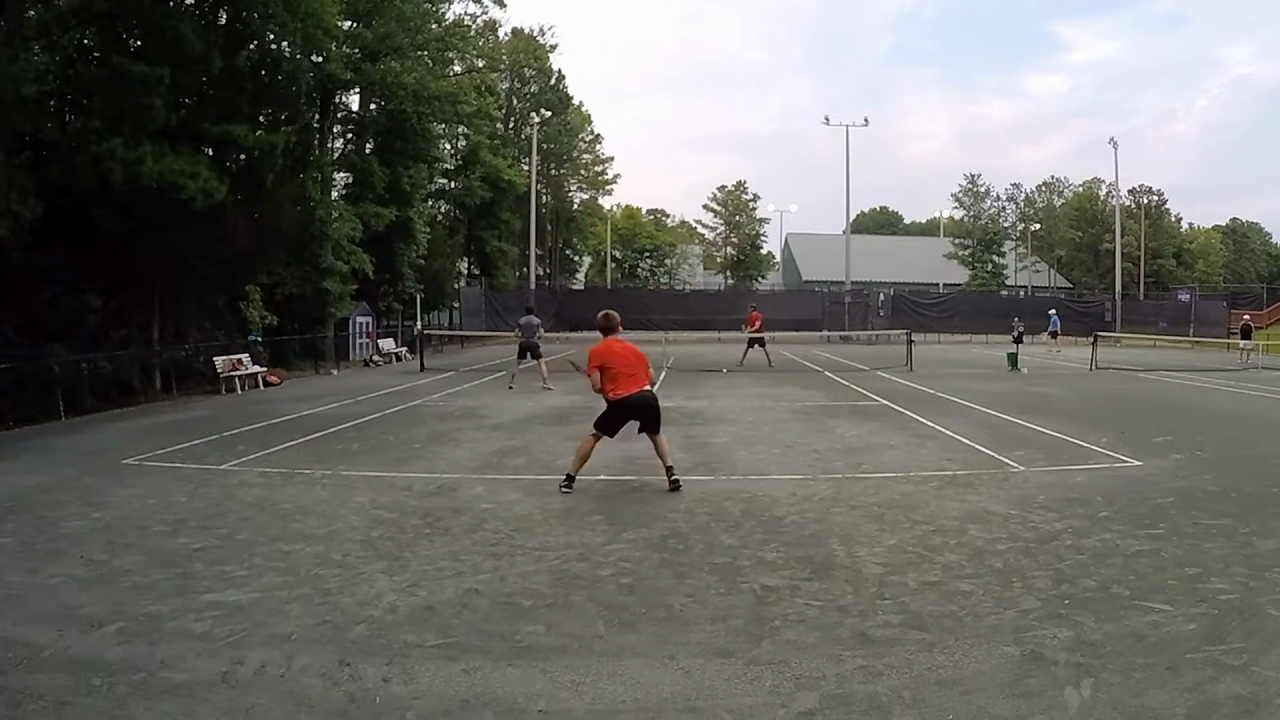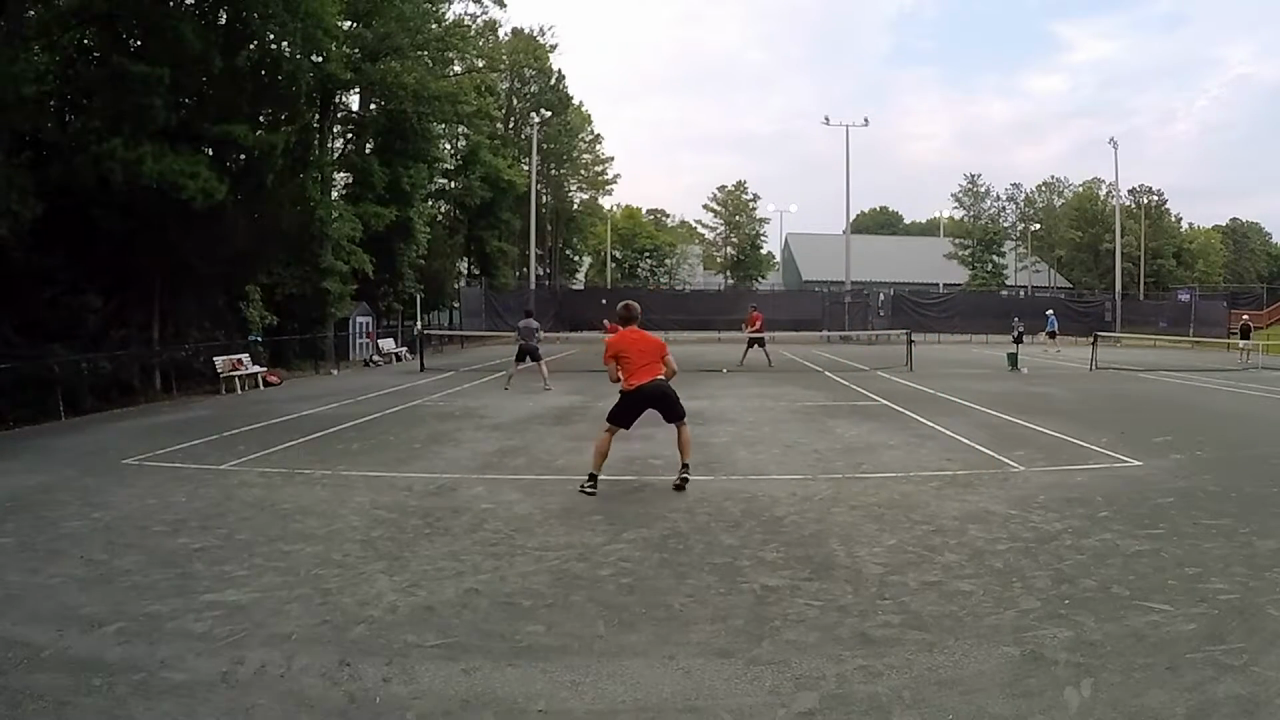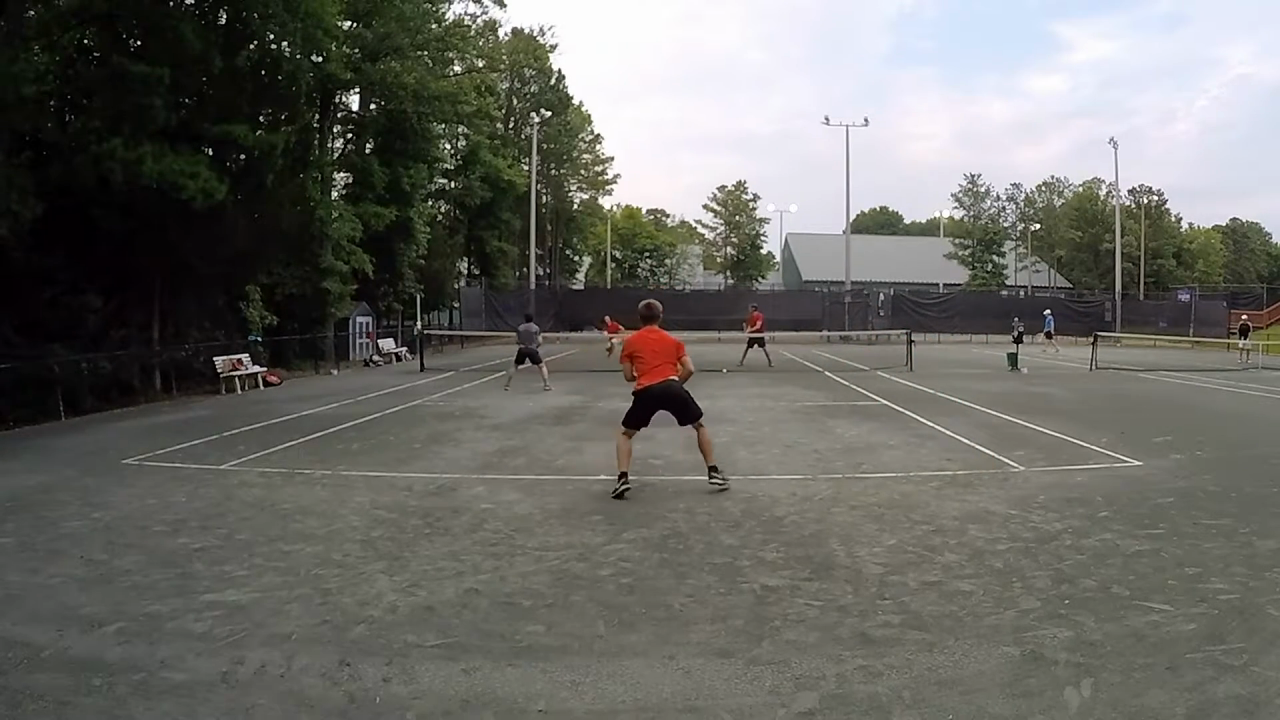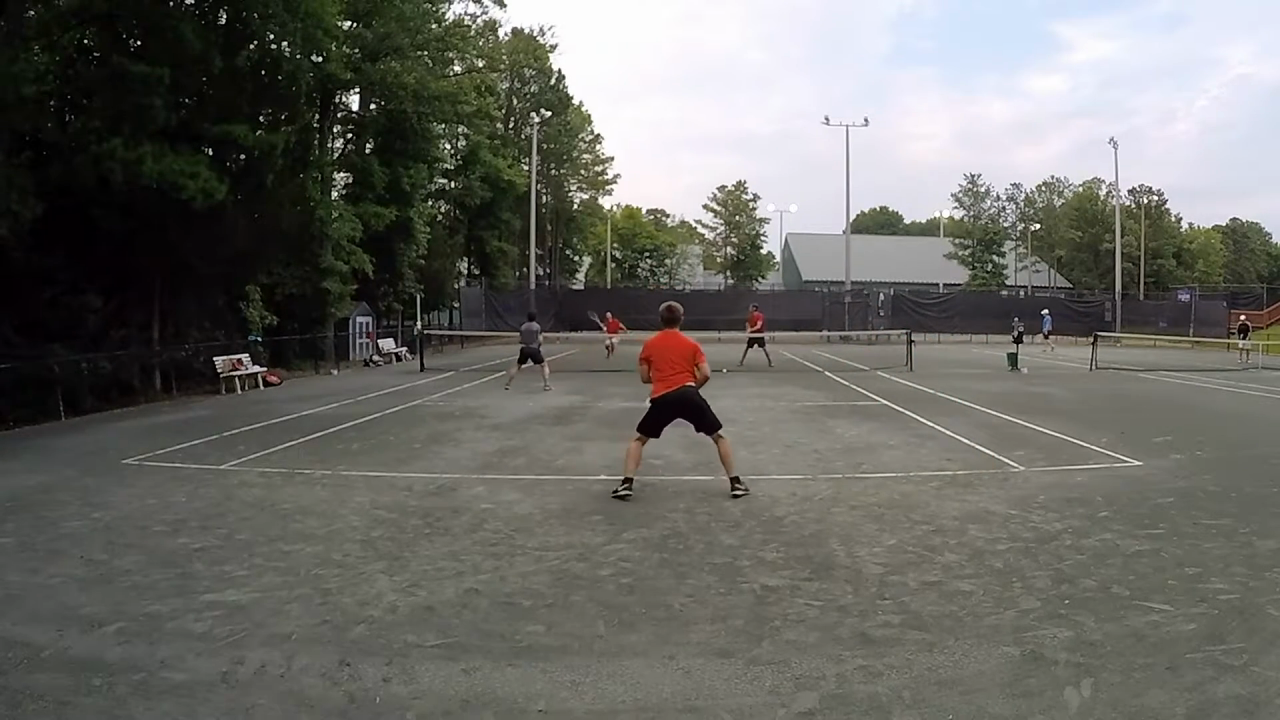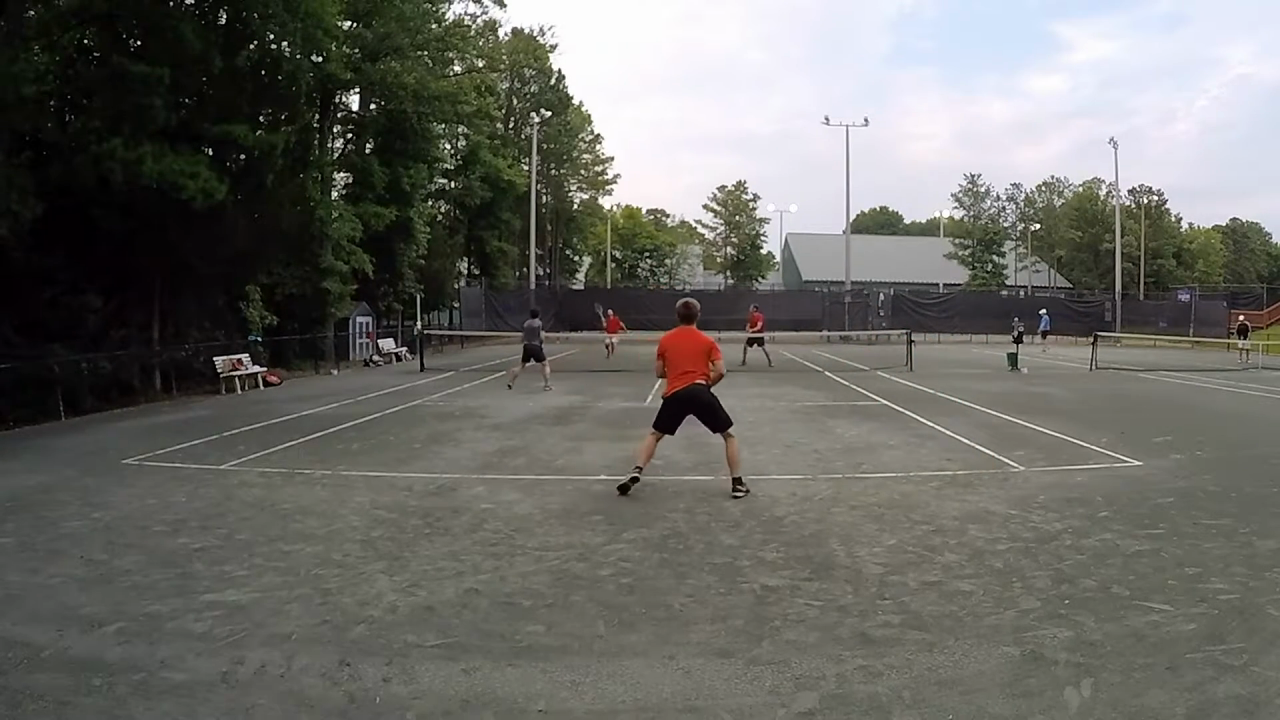
dt=0.1s
person 1, frame 1
left shoulder: (596, 351)
right shoulder: (634, 348)
left elbow: (597, 387)
right elbow: (652, 379)
left wrist: (609, 390)
left hip: (622, 401)
right hip: (646, 398)
left knee: (594, 437)
right knee: (655, 435)
left ankle: (570, 479)
right ankle: (670, 474)
person 1, frame 2
left shoulder: (613, 342)
right shoulder: (655, 339)
left elbow: (613, 377)
right elbow: (673, 369)
left hip: (634, 392)
right hip: (661, 387)
left knee: (609, 431)
right knee: (681, 424)
left ankle: (592, 479)
right ankle: (685, 470)
person 1, frame 3
left shoulder: (630, 341)
right shoulder: (673, 340)
left elbow: (628, 375)
right elbow: (690, 369)
left hip: (645, 393)
right hip: (672, 388)
left knee: (625, 434)
right knee: (700, 427)
left ankle: (623, 479)
right ankle: (714, 473)
person 1, frame 4
left shoulder: (649, 344)
right shoulder: (691, 344)
left elbow: (644, 378)
right elbow: (705, 374)
left hip: (662, 398)
right hip: (689, 395)
left knee: (638, 440)
right knee: (719, 437)
left ankle: (627, 483)
right ankle: (735, 483)
person 1, frame 5
left shoulder: (665, 340)
right shoulder: (707, 341)
left elbow: (659, 372)
right elbow: (720, 372)
left hip: (674, 395)
right hip: (700, 393)
left knee: (653, 436)
right knee: (729, 435)
left ankle: (636, 473)
right ankle: (737, 483)
